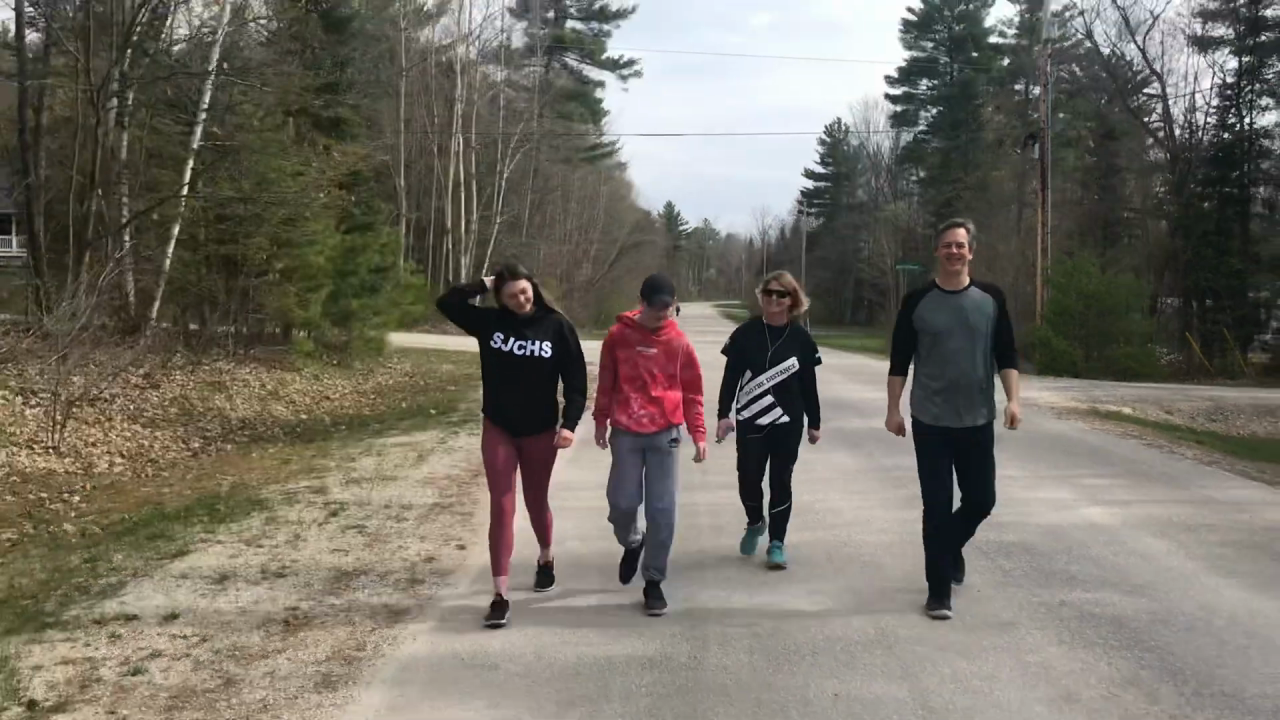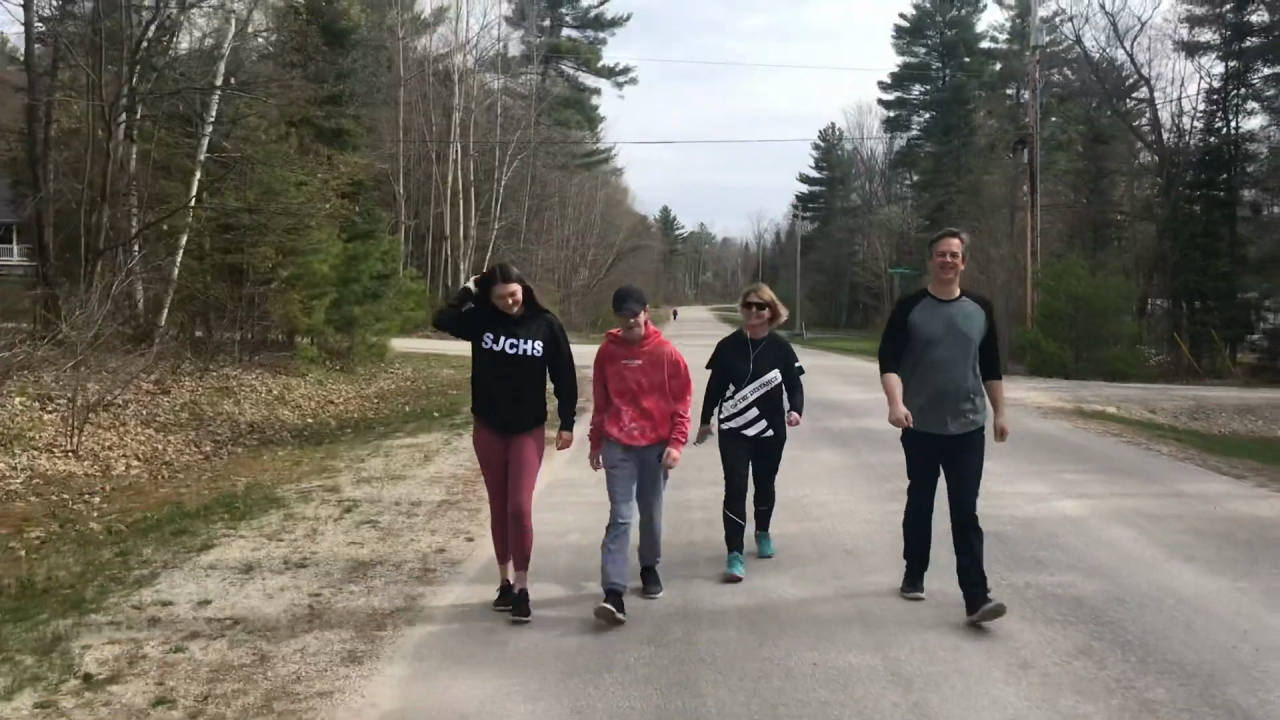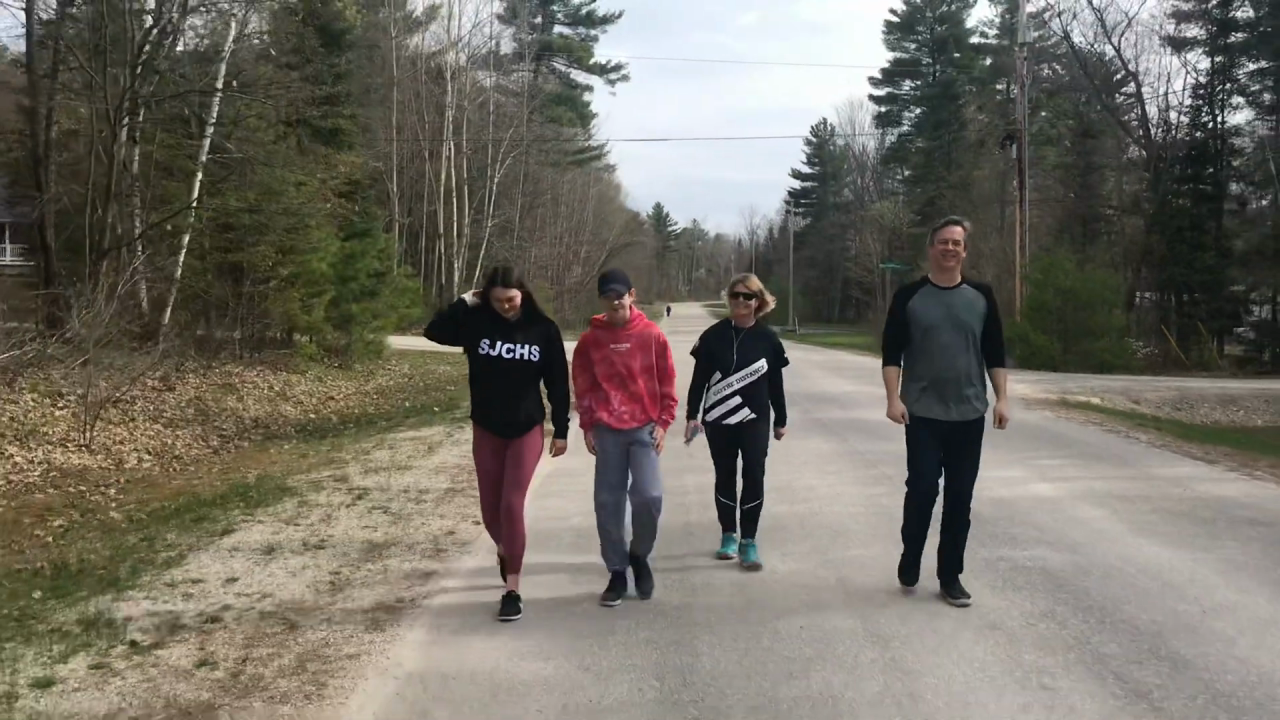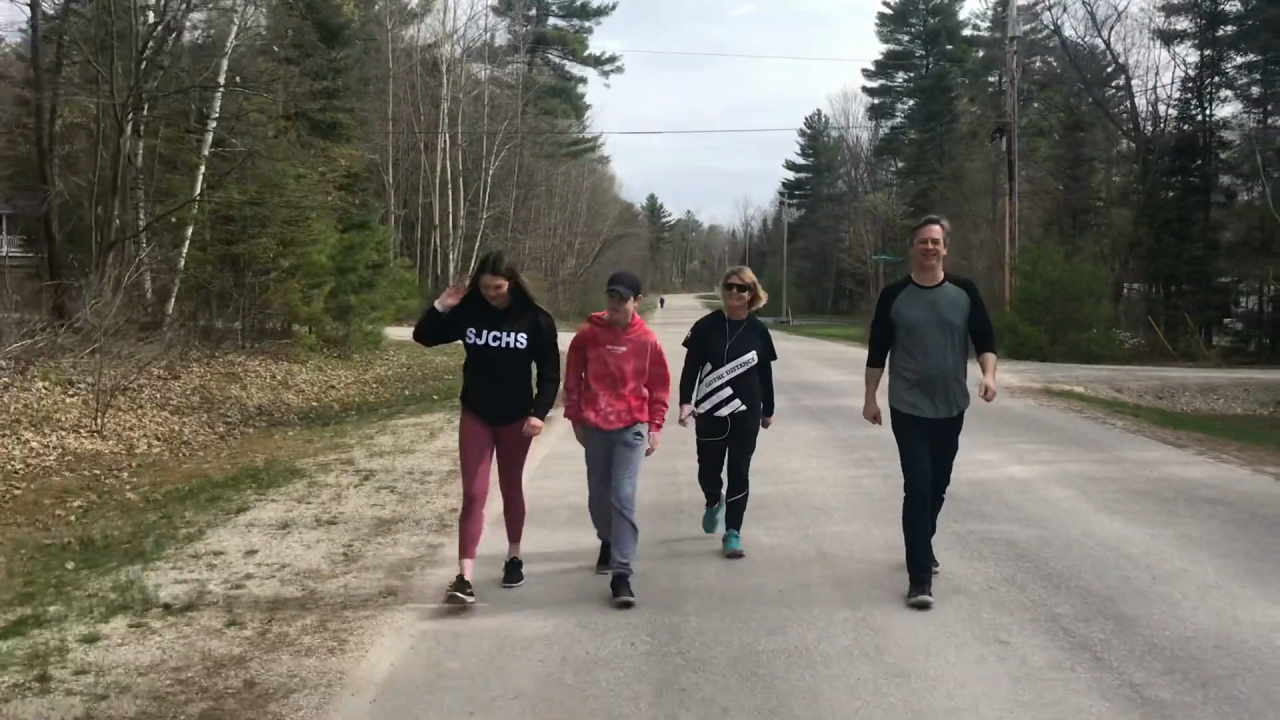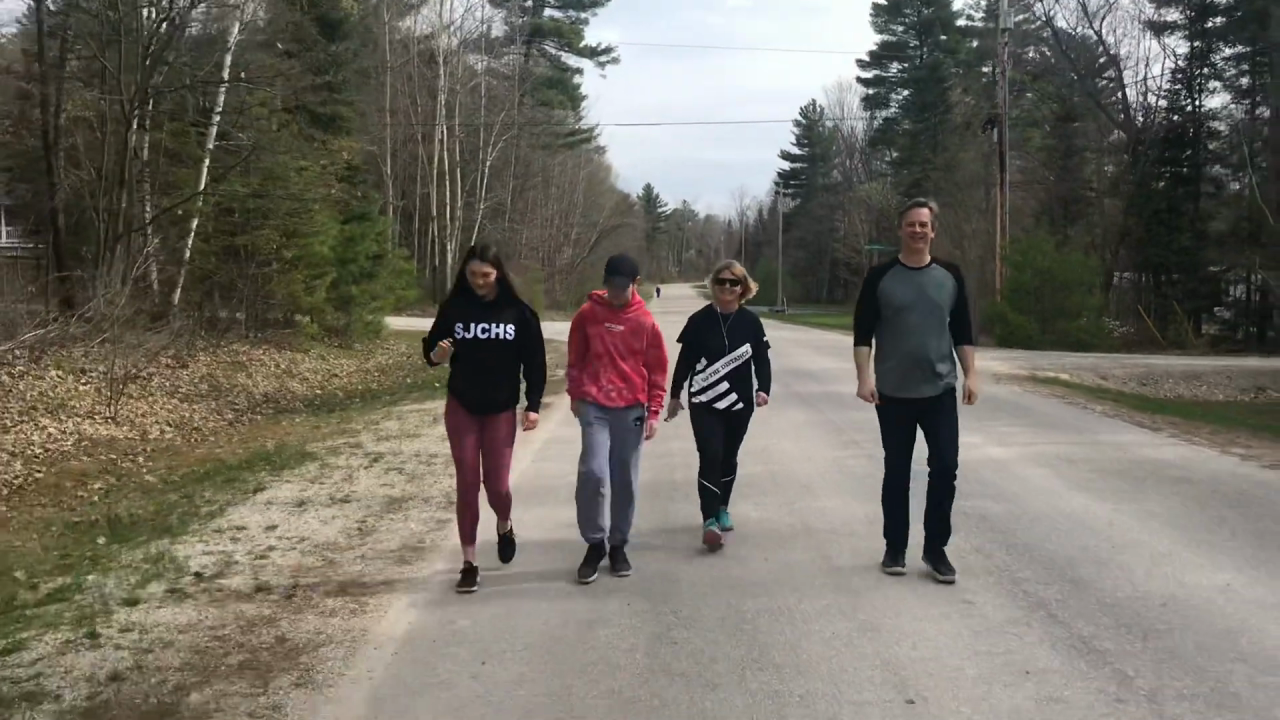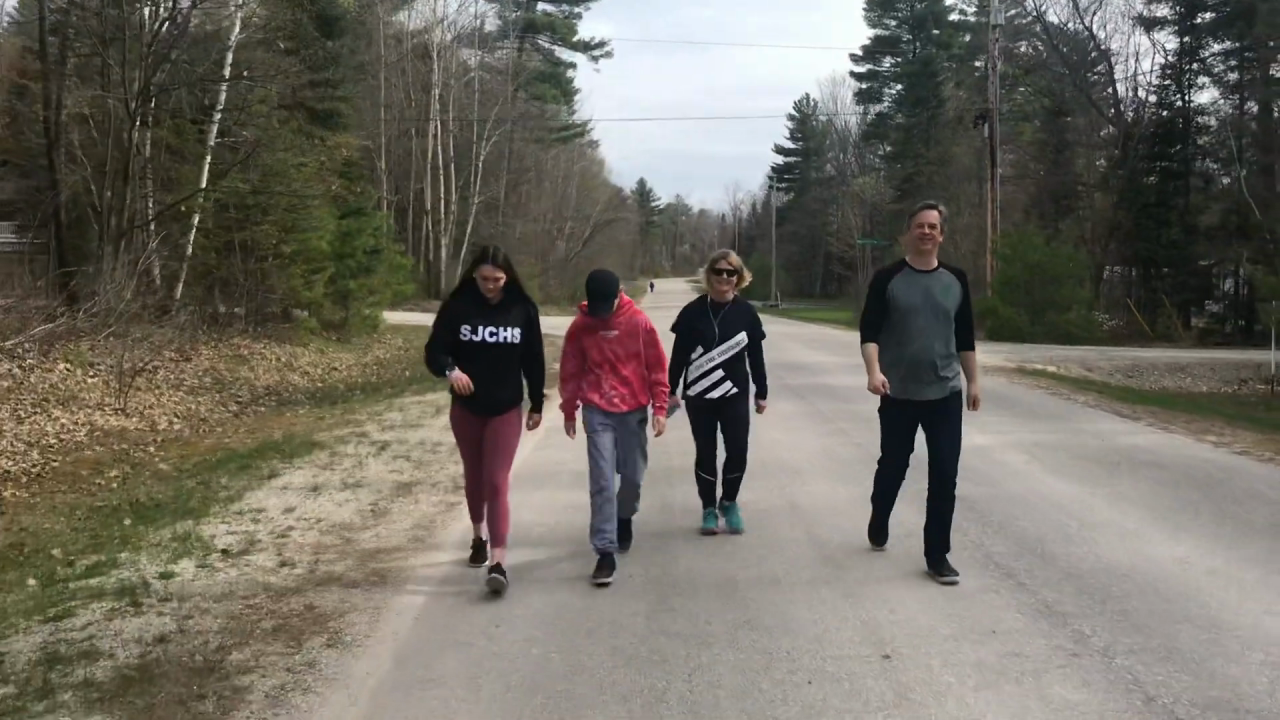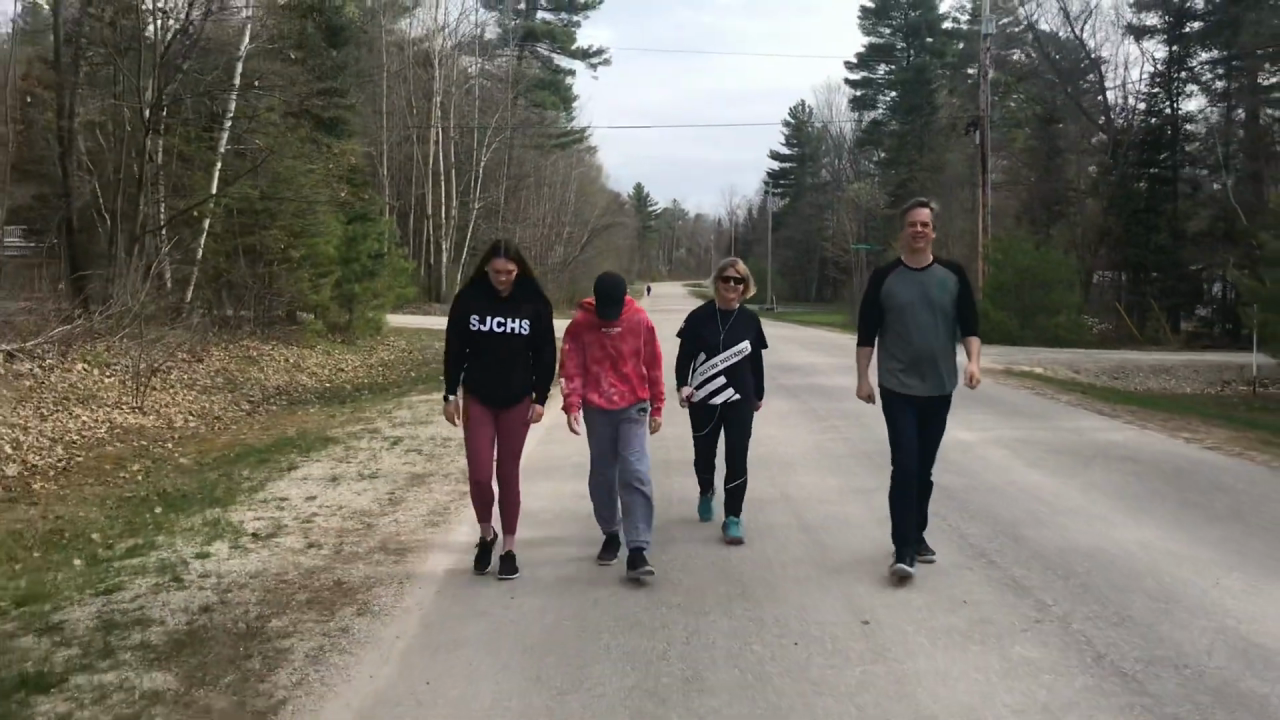
dt=0.3s
person 1, frame 1
left shoulder: (991, 299)
right shoulder: (917, 302)
left elbow: (1007, 355)
right elbow: (899, 361)
left wrist: (1013, 399)
right wrist: (893, 410)
left hip: (978, 419)
right hip: (931, 420)
left knee: (982, 498)
right knee: (936, 504)
left ankle: (952, 549)
right ankle: (939, 589)
person 1, frame 2
left shoulder: (980, 309)
right shoulder: (909, 307)
left elbow: (991, 366)
right elbow: (888, 360)
left wrist: (1000, 412)
right wrist: (896, 403)
left hip: (968, 426)
right hip: (921, 426)
left knee: (965, 508)
right knee: (920, 503)
left ankle: (976, 597)
right ankle: (914, 572)
person 1, frame 3
left shoulder: (981, 296)
right shoulder: (909, 296)
left elbow: (994, 352)
right elbow: (892, 353)
left wrist: (1001, 398)
right wrist: (893, 398)
left hip: (969, 414)
right hip: (923, 412)
left knee: (960, 499)
right knee: (922, 489)
left ankle: (950, 577)
right ankle: (911, 557)
person 1, frame 4
left shoulder: (965, 292)
right shoulder: (894, 296)
left elbow: (985, 340)
right elbow: (877, 351)
left wrist: (988, 374)
right wrist: (870, 399)
left hip: (951, 408)
right hip: (908, 408)
left knee: (937, 487)
right knee: (918, 489)
left ankle: (923, 546)
right ankle: (920, 577)
person 1, frame 5
left shoulder: (950, 276)
right shoulder: (880, 276)
left elbow: (962, 331)
right elbow: (863, 332)
left wrist: (970, 375)
right wrist: (864, 377)
left hip: (940, 390)
right hip: (893, 392)
left knee: (945, 469)
right knee: (897, 471)
left ankle: (935, 549)
right ankle: (895, 548)
person 1, frame 6
left shoulder: (956, 279)
right shoulder: (888, 278)
left elbow: (965, 336)
right elbow: (869, 331)
left wrist: (973, 382)
right wrist: (874, 371)
left hip: (945, 393)
right hip: (899, 393)
left knee: (944, 473)
right knee: (893, 464)
left ankle: (937, 555)
right ankle: (879, 519)
person 1, frame 7
left shoulder: (953, 274)
right shoulder: (884, 277)
left elbow: (970, 324)
right elbow: (867, 332)
left wrist: (973, 361)
right wrist: (862, 378)
left hip: (939, 388)
right hip: (897, 387)
left knee: (923, 467)
right knee: (905, 464)
left ankle: (916, 535)
right ankle: (905, 551)
person 2, frame 1
left shoulder: (557, 326)
right shoulder: (489, 322)
left elbow: (575, 379)
right elbow: (446, 303)
left wrist: (569, 423)
right wrist: (483, 284)
left hip: (540, 432)
right hip: (497, 430)
left knee: (537, 503)
right knee: (501, 510)
left ankle: (545, 557)
person 2, frame 2
left shoulder: (546, 325)
right shoulder: (480, 320)
left elbow: (564, 377)
right elbow: (441, 320)
left wrist: (567, 423)
right wrist: (469, 291)
left hip: (529, 430)
right hip: (488, 428)
left knee: (520, 508)
right knee: (498, 506)
left ankle: (522, 586)
right ankle: (506, 580)
person 2, frame 3
left shoulder: (544, 330)
right shoulder: (477, 324)
left elbow: (558, 384)
right elbow: (434, 332)
left wrist: (561, 430)
right wrist: (465, 303)
left hip: (527, 432)
right hip: (486, 430)
left knee: (512, 508)
right knee: (490, 509)
left ankle: (512, 589)
right ankle: (507, 551)
person 2, frame 4
left shoulder: (535, 318)
right shoulder: (468, 312)
left elbow: (550, 371)
right elbow: (423, 337)
left wrist: (539, 412)
right wrist: (441, 307)
left hip: (516, 418)
right hip: (475, 415)
left knee: (511, 488)
right knee: (473, 494)
left ankle: (514, 556)
right ankle: (465, 577)
person 2, frame 5
left shoulder: (518, 311)
right shoulder: (454, 307)
left elbow: (535, 362)
right elbow: (432, 346)
left wrist: (533, 405)
right wrist: (434, 353)
left hip: (501, 410)
right hip: (460, 408)
left knee: (497, 484)
right knee: (466, 485)
left ankle: (505, 526)
right ankle: (469, 562)
person 2, frame 6
left shoulder: (523, 310)
right shoulder: (457, 307)
left elbow: (534, 361)
right elbow: (434, 352)
left wrist: (537, 405)
right wrist: (450, 372)
left hip: (506, 409)
right hip: (466, 407)
left knee: (497, 482)
right knee: (474, 476)
left ankle: (498, 564)
right ankle: (479, 536)
person 2, frame 7
left shoulder: (535, 305)
right shoulder: (468, 300)
left elbow: (545, 356)
right elbow: (454, 350)
left wrist: (541, 398)
right wrist: (450, 395)
left hip: (517, 402)
right hip: (477, 399)
left knee: (508, 475)
right knee: (479, 476)
left ankle: (508, 547)
right ankle: (485, 532)
person 3, frame 1
left shoulder: (679, 343)
right shoulder: (618, 338)
left elbow: (692, 391)
right elbow: (606, 384)
left wrist: (698, 433)
right wrist: (600, 422)
left hip: (664, 433)
right hip: (625, 432)
left knee: (661, 506)
right knee: (621, 501)
right ankle: (631, 543)
person 3, frame 2
left shoulder: (666, 352)
right shoulder: (606, 353)
left elbow: (681, 399)
right elbow: (600, 401)
left wrist: (676, 442)
right wrist: (595, 442)
left hip: (655, 443)
right hip: (617, 445)
left knee: (651, 511)
right knee: (620, 516)
left ankle: (649, 566)
right ankle: (614, 594)
person 3, frame 3
left shoulder: (651, 335)
right shoulder: (590, 340)
left elbow: (666, 382)
right elbow: (582, 385)
left wrist: (663, 422)
right wrist: (588, 427)
left hip: (644, 427)
right hip: (606, 431)
left knee: (649, 495)
right knee: (608, 501)
left ankle: (639, 555)
right ankle: (616, 570)
person 3, frame 4
left shoulder: (647, 341)
right shoulder: (587, 335)
left elbow: (659, 385)
right elbow: (573, 379)
left wrist: (655, 425)
right wrist: (575, 418)
left hip: (631, 428)
right hip: (594, 427)
left knee: (623, 498)
right knee: (599, 493)
left ankle: (622, 575)
right ankle: (607, 541)
person 3, frame 5
left shoulder: (646, 322)
right shoulder: (587, 315)
left elbow: (657, 369)
right elbow: (575, 358)
left wrist: (654, 411)
right wrist: (576, 395)
left hip: (632, 409)
right hip: (594, 407)
left knee: (625, 480)
right knee: (592, 472)
left ankle: (618, 545)
right ankle: (594, 543)
person 3, frame 6
left shoulder: (640, 322)
right shoulder: (580, 326)
left elbow: (657, 367)
right elbow: (570, 371)
left wrist: (659, 408)
right wrist: (569, 411)
left hip: (634, 410)
right hip: (597, 412)
left knee: (632, 476)
right knee: (602, 482)
left ankle: (624, 517)
right ankle: (605, 553)
person 3, frame 7
left shoulder: (640, 320)
right shoulder: (580, 324)
left elbow: (653, 365)
right elbow: (571, 367)
left wrist: (657, 407)
right wrist: (572, 405)
left hip: (634, 408)
right hip: (596, 409)
left knee: (636, 473)
right knee: (602, 475)
left ankle: (637, 550)
right ankle: (610, 534)
person 4, frame 1
left shoulder: (801, 337)
right shoulder: (745, 333)
left elbow: (809, 383)
right elbow: (731, 377)
left wrist: (814, 422)
right wrist: (724, 414)
left hip: (788, 422)
right hip: (750, 419)
left knee: (781, 481)
right knee: (748, 478)
left ankle: (776, 544)
right ankle: (755, 523)
person 4, frame 2
left shoulder: (781, 348)
right shoulder: (727, 347)
left elbow: (794, 387)
right elbow: (715, 387)
left wrist: (796, 410)
right wrist: (705, 421)
left hip: (770, 431)
right hip: (733, 430)
left knee: (765, 485)
right knee: (735, 490)
left ankle: (762, 532)
right ankle: (735, 555)
person 4, frame 3
left shoulder: (768, 337)
right shoulder: (713, 336)
left elbow: (776, 381)
right elbow: (699, 378)
left wrist: (781, 420)
right wrist: (692, 416)
left hip: (755, 419)
right hip: (718, 419)
left knee: (754, 477)
right knee: (725, 478)
left ankle: (748, 543)
right ankle: (729, 534)
person 4, frame 4
left shoulder: (759, 330)
right shoulder: (705, 326)
left elbow: (765, 373)
right elbow: (691, 367)
left wrist: (768, 410)
right wrist: (686, 401)
left hip: (746, 412)
right hip: (710, 411)
left knee: (739, 471)
right knee: (708, 468)
left ankle: (732, 533)
right ankle: (714, 503)
person 4, frame 5
left shoulder: (751, 322)
right shoulder: (699, 321)
left elbow: (761, 360)
right elbow: (685, 360)
left wrist: (763, 388)
right wrist: (675, 395)
left hip: (739, 404)
right hip: (704, 404)
left knee: (728, 458)
right knee: (710, 458)
left ankle: (723, 506)
right ankle: (711, 522)
person 4, frame 6
left shoulder: (746, 312)
right shoulder: (693, 311)
left elbow: (756, 354)
right elbow: (679, 353)
left wrist: (761, 392)
right wrist: (672, 390)
left hip: (735, 394)
right hip: (700, 394)
left knee: (737, 450)
right knee: (706, 452)
left ankle: (729, 502)
right ankle: (709, 509)
person 4, frame 7
left shoulder: (750, 320)
right shoulder: (699, 317)
left elbow: (756, 361)
right elbow: (685, 357)
left wrist: (758, 396)
right wrist: (683, 385)
left hip: (740, 401)
right hip: (704, 400)
left knee: (737, 457)
right knee: (704, 453)
left ankle: (733, 519)
right ankle: (707, 493)
